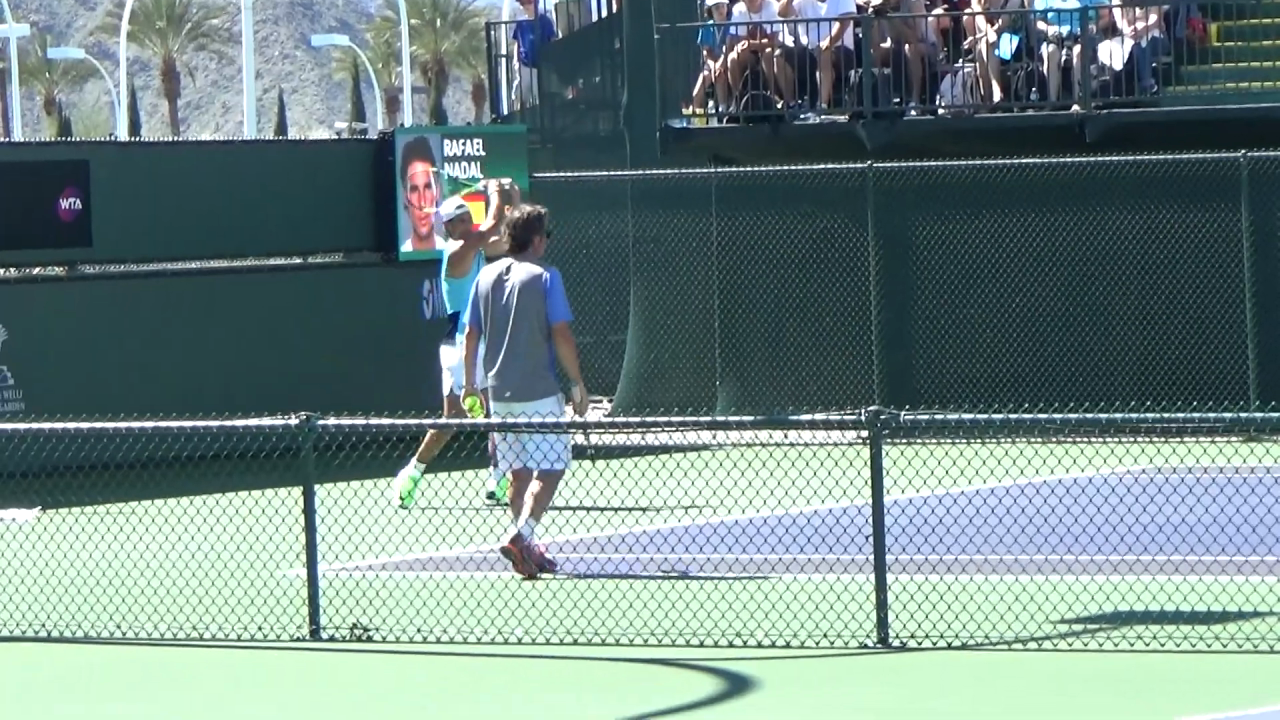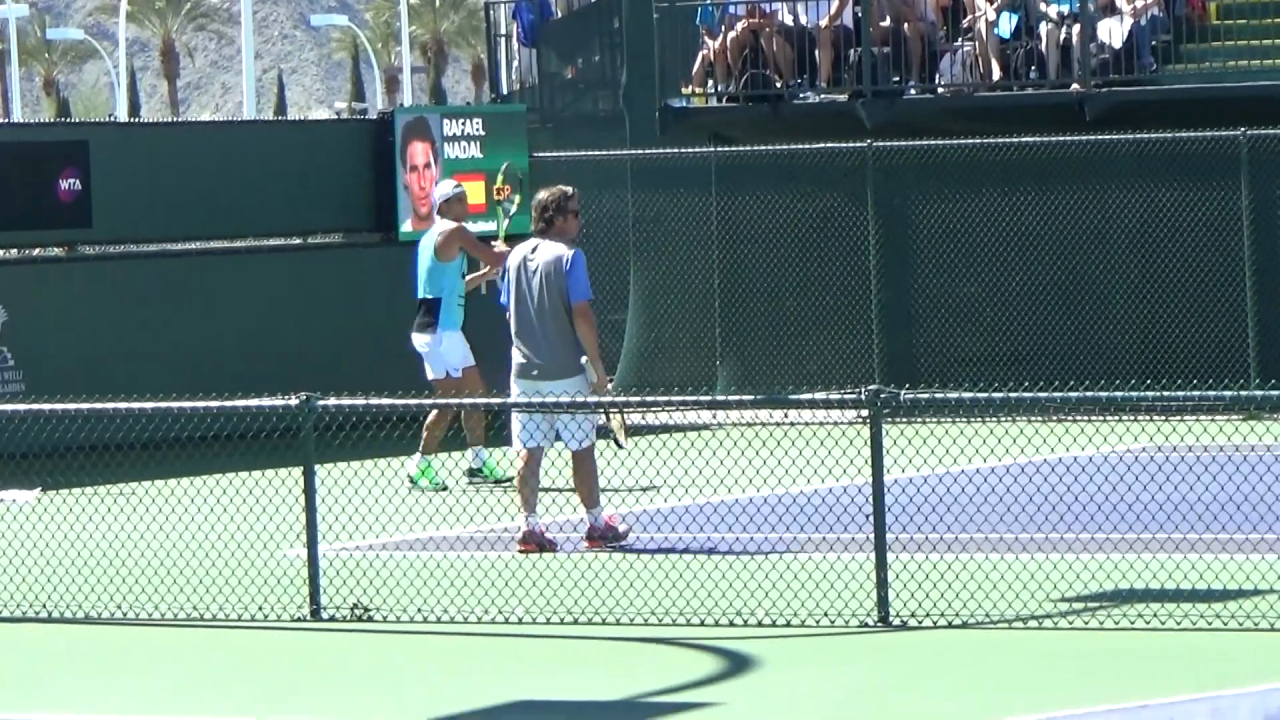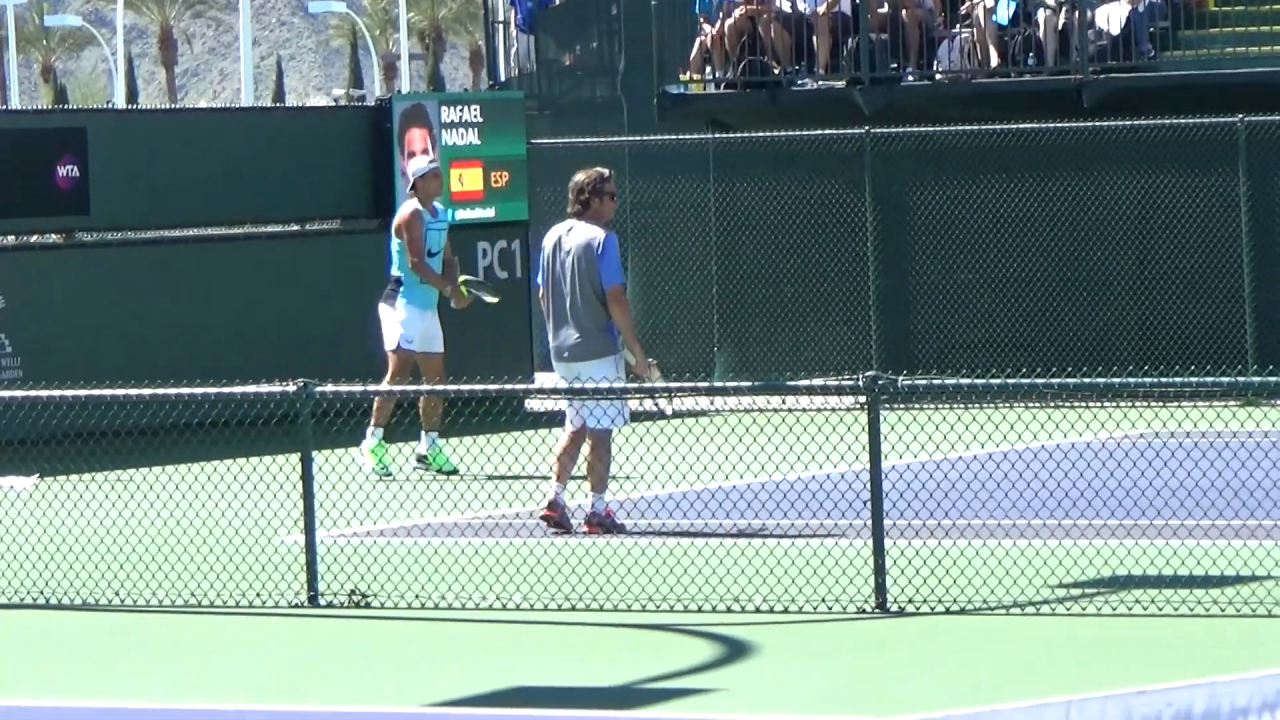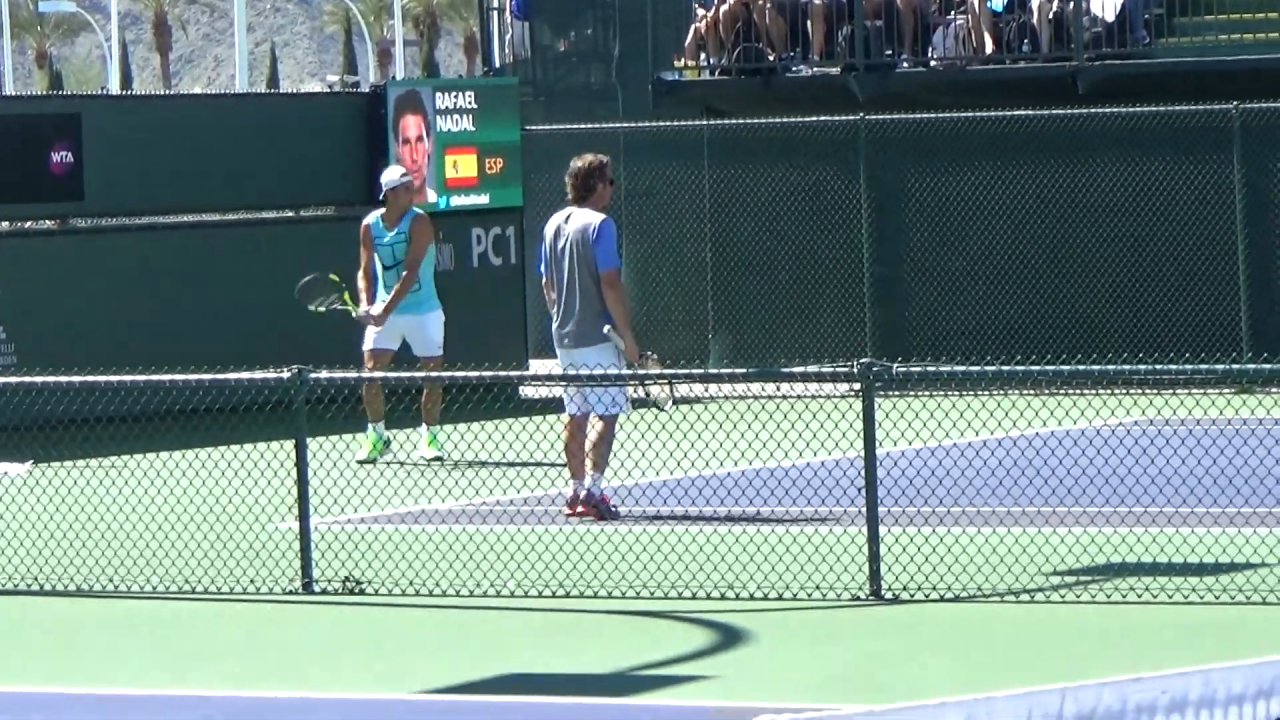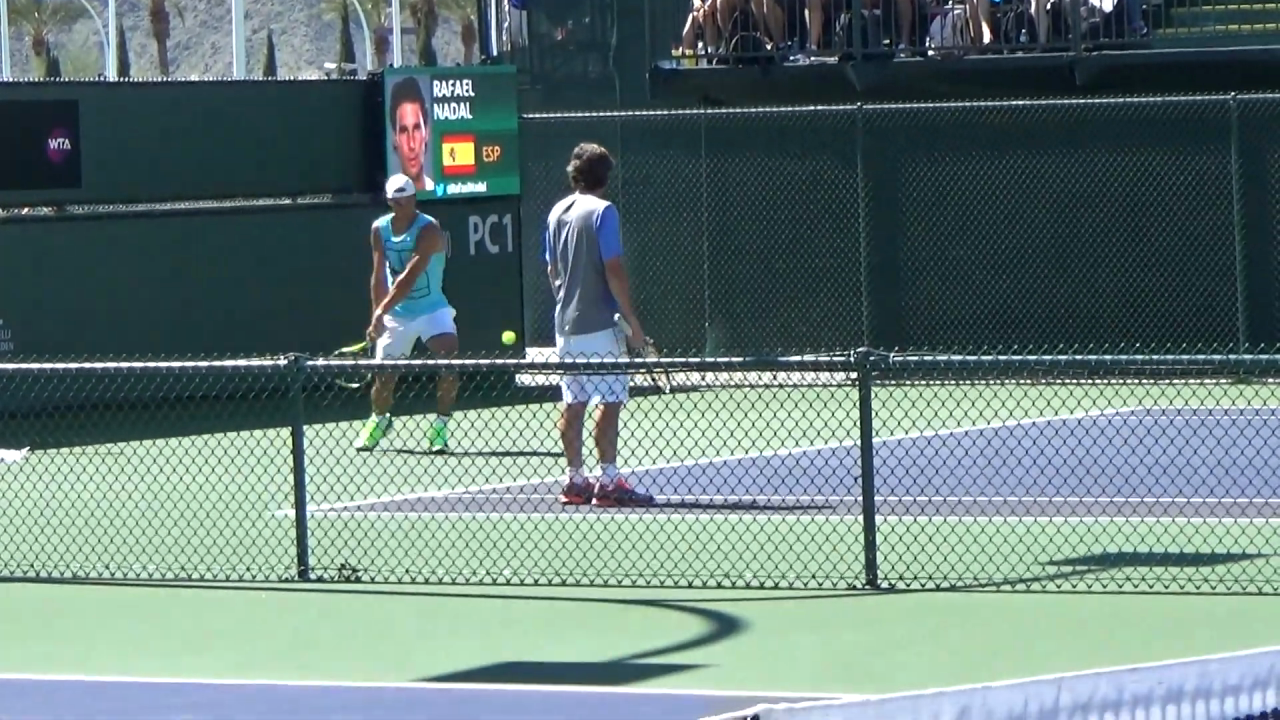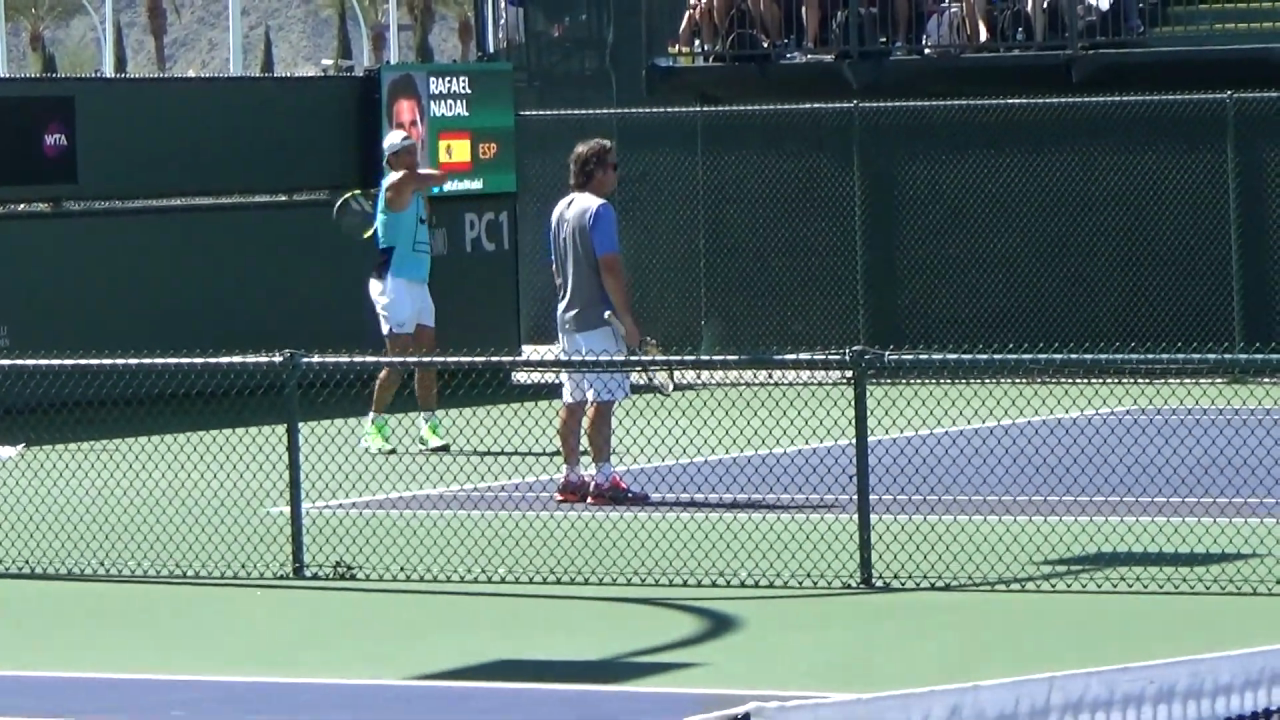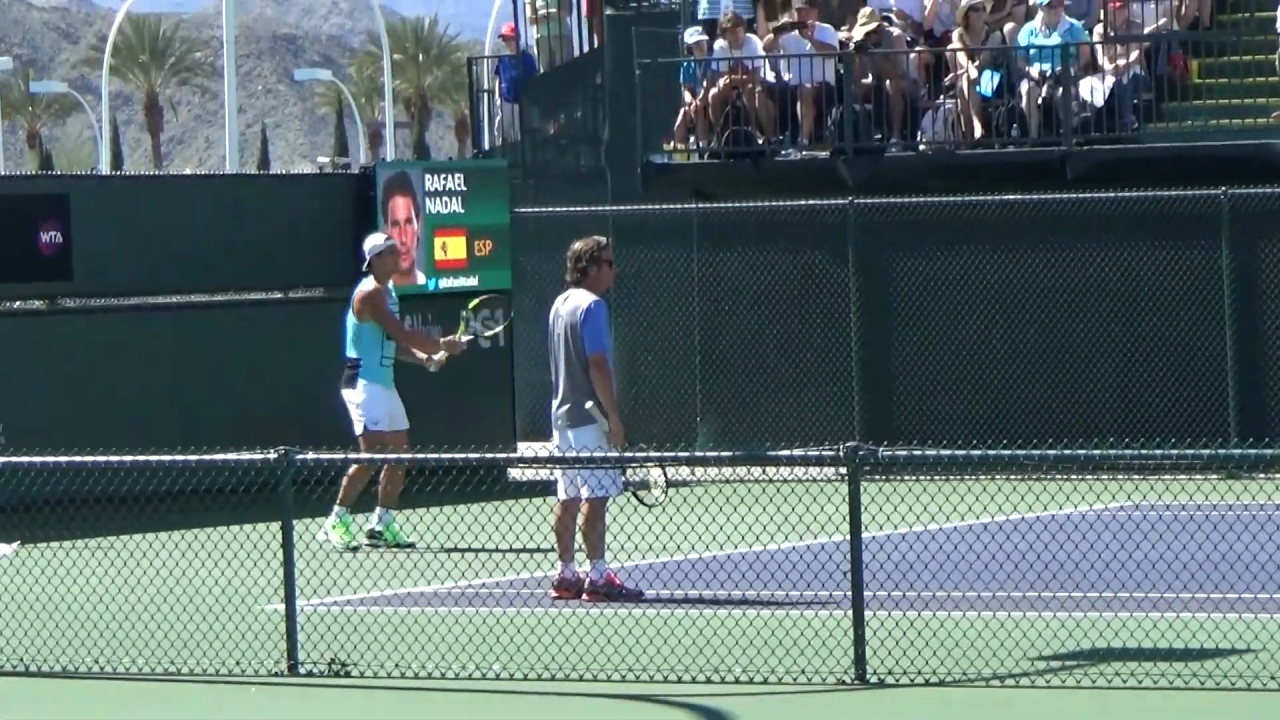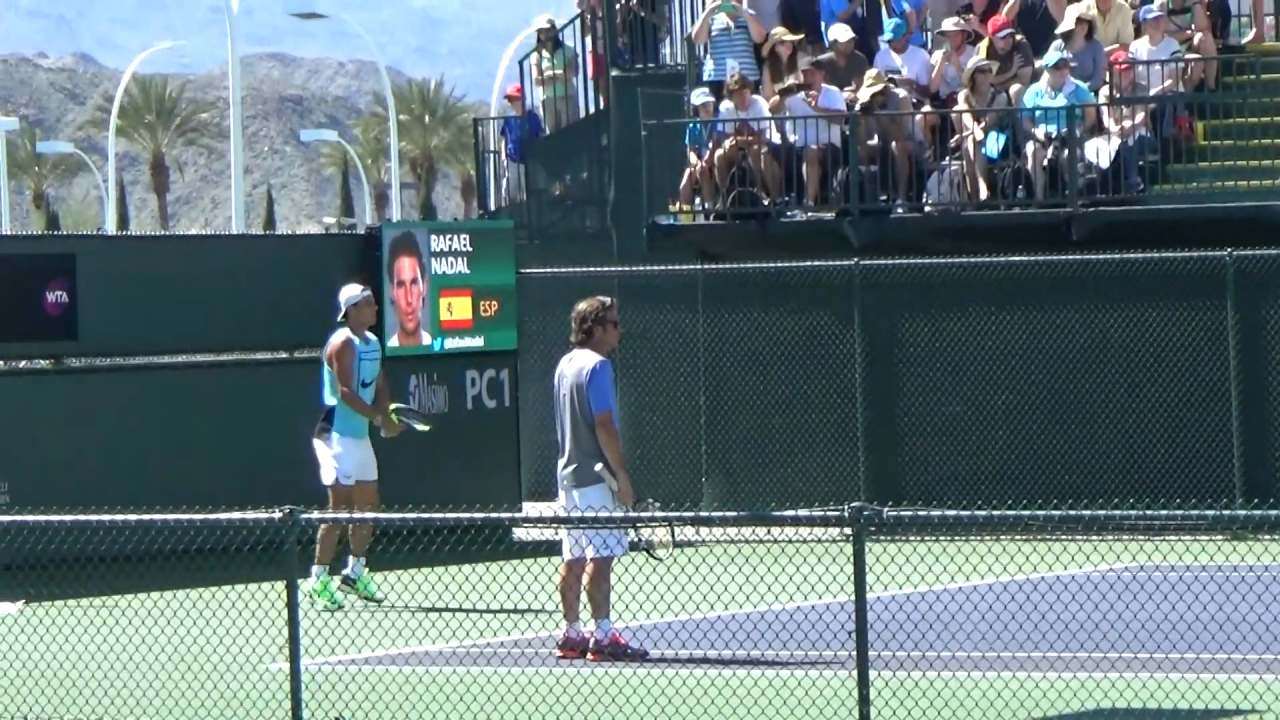
dt=0.5s
person 1, frame 1
left shoulder: (486, 276)
right shoulder: (545, 277)
left elbow: (471, 335)
right elbow: (562, 335)
left wrist: (470, 382)
right wrist: (579, 385)
left hip: (501, 393)
right hip: (540, 393)
left knee: (519, 473)
right knee: (550, 470)
left ankle: (527, 547)
right ankle: (519, 535)
person 1, frame 2
left shoulder: (515, 256)
right shoulder: (569, 256)
right elbow: (582, 316)
right wrist: (598, 367)
left hip: (524, 372)
right hip: (567, 372)
left knee: (529, 451)
right knee: (582, 450)
left ankle: (530, 528)
right ankle: (596, 525)
person 1, frame 3
left shoulder: (552, 237)
right shoulder: (602, 240)
left elbow: (543, 295)
right elbow: (616, 300)
right wrist: (636, 349)
left hip: (563, 350)
right hip: (597, 351)
left knee: (575, 428)
right knee: (600, 432)
left ankle: (555, 499)
right ankle: (597, 512)
person 1, frame 4
left shoulder: (553, 224)
right shoulder: (599, 224)
left elbow: (547, 284)
right elbow: (610, 284)
right wrist: (628, 335)
left hip: (565, 336)
right hip: (597, 337)
left knee: (576, 416)
right knee: (605, 415)
left ankle: (578, 492)
right ankle: (592, 494)
person 1, frame 5
left shoulder: (556, 212)
right shoulder: (603, 211)
right elbow: (614, 271)
right wrist: (632, 319)
left hip: (566, 323)
right hip: (599, 324)
left knee: (573, 403)
right knee: (608, 402)
left ankle: (576, 481)
right ankle: (608, 483)
person 1, frame 6
left shoulder: (561, 209)
right shoulder: (599, 209)
right elbow: (609, 269)
right wrist: (628, 319)
left hip: (568, 319)
right hip: (598, 322)
left knee: (572, 401)
right knee: (602, 401)
left ankle: (571, 479)
right ankle: (603, 481)
person 1, frame 7
left shoulder: (560, 304)
right shoulder: (592, 306)
right elbow: (597, 366)
right wrist: (614, 417)
left hip: (564, 414)
right hip: (590, 418)
left knee: (568, 498)
right knee: (596, 497)
left ankle: (567, 576)
right ankle: (598, 578)
person 1, frame 8
left shoulder: (565, 364)
right shoulder: (597, 366)
right elbow: (604, 426)
right wrist: (622, 475)
left hip: (569, 474)
right hip: (595, 478)
left knee: (573, 558)
right knee: (600, 557)
left ankle: (571, 635)
right ankle: (603, 637)
person 2, frame 1
left shoulder: (471, 248)
right shoulder: (459, 251)
right elbow: (493, 227)
left wrist: (503, 197)
right wrist: (496, 196)
right hip: (461, 349)
right knee: (450, 420)
left ankle: (498, 483)
right ankle: (412, 475)
person 2, frame 2
left shoulder: (436, 236)
right shoulder: (453, 231)
right elbow: (497, 256)
left wrist: (485, 274)
right wrist: (504, 253)
left hip: (446, 329)
right hip: (438, 331)
left knee: (475, 393)
right knee: (449, 401)
left ankle: (479, 463)
right ankle: (420, 465)
person 2, frame 3
left shoulder: (441, 213)
right shoulder: (411, 214)
left elbow: (447, 259)
right elbow: (416, 263)
left wrist: (456, 288)
right wrist: (448, 288)
left hip: (427, 307)
right hip: (403, 304)
left knee: (435, 378)
right knee: (398, 374)
left ankle: (428, 450)
right ankle: (373, 443)
person 2, frame 4
left shoulder: (419, 221)
right shoulder: (369, 225)
left elbow: (410, 272)
right elbow: (365, 272)
left wrist: (387, 310)
right wrist: (366, 305)
left hip: (424, 310)
right hip: (383, 309)
right knee: (371, 373)
left ankle: (430, 438)
right ankle: (377, 437)
person 2, frame 5
left shoulder: (429, 229)
right shoulder: (380, 229)
left elbow: (410, 278)
right elbow: (380, 275)
left wrist: (382, 312)
right wrist: (378, 316)
left hip: (435, 310)
right hip: (400, 315)
right knee: (384, 378)
left ankle: (438, 431)
right ankle: (379, 422)
person 2, frame 6
left shoulder: (413, 186)
right shoulder: (400, 181)
right elbow: (438, 177)
right wrist: (423, 173)
left hip: (416, 284)
right hip: (394, 283)
left knee: (428, 357)
right knee: (399, 358)
left ankle: (430, 427)
right ankle: (374, 427)
person 2, frame 7
left shoulder: (386, 292)
right shoulder: (371, 292)
left elbow: (397, 344)
right elbow: (399, 334)
left wrist: (428, 353)
right wrist: (442, 345)
left hip: (383, 385)
right hip: (364, 384)
left knee: (399, 455)
right knee: (370, 453)
left ankle: (382, 525)
right ankle: (336, 522)
person 2, frame 8
left shoulder: (373, 343)
right shoulder: (342, 343)
left elbow: (380, 389)
right elbow: (345, 392)
left wrist: (385, 419)
right wrist: (380, 418)
left hip: (360, 436)
right hip: (337, 435)
left knee: (368, 506)
right knee: (340, 505)
left ankle: (355, 574)
right ankle: (319, 581)
